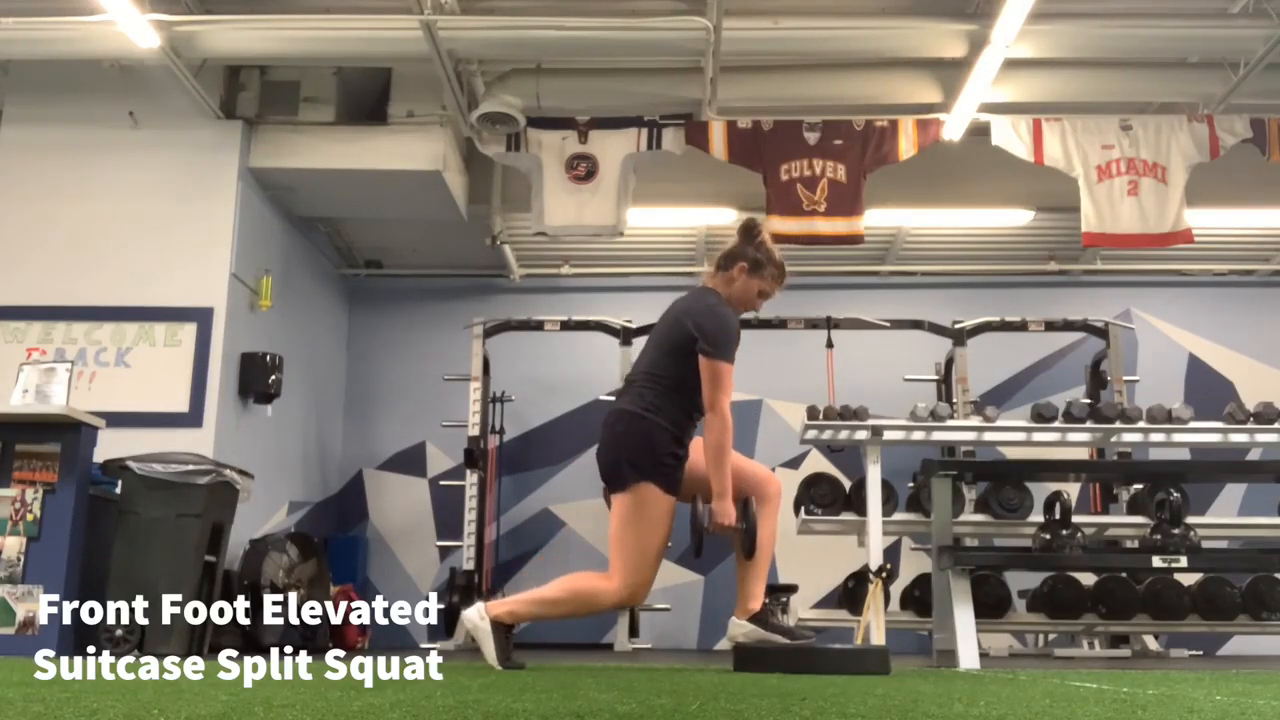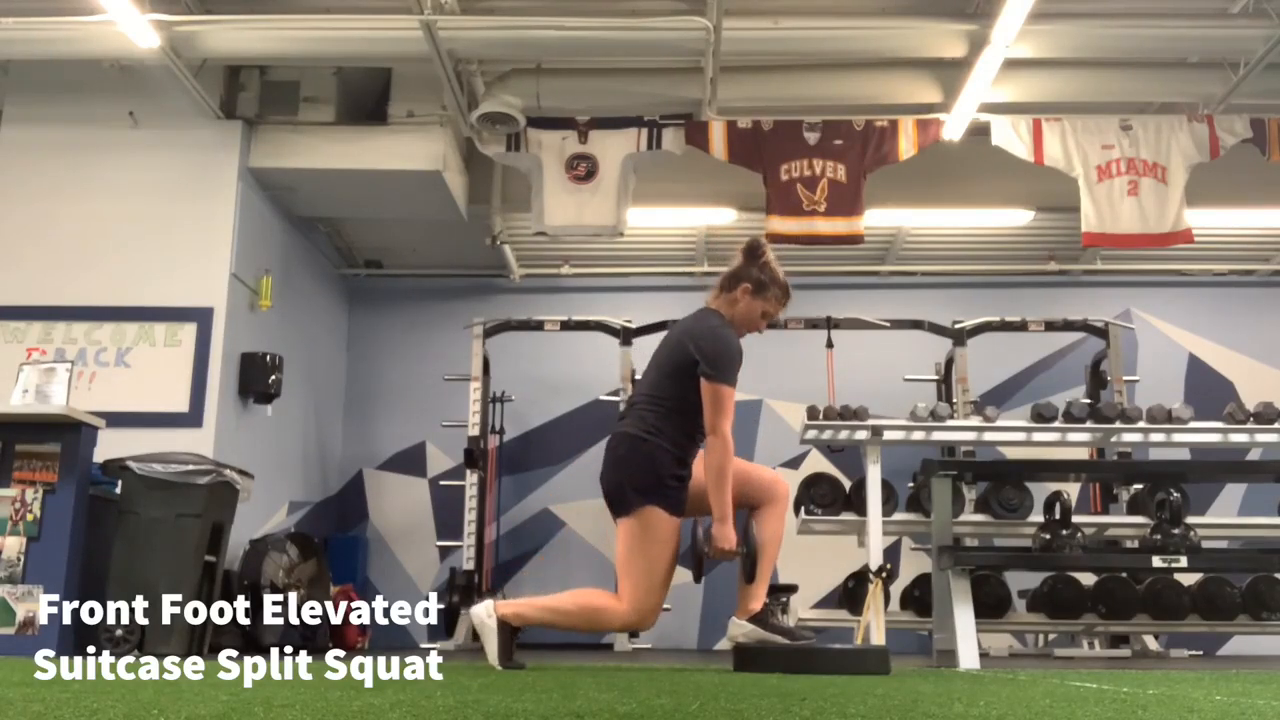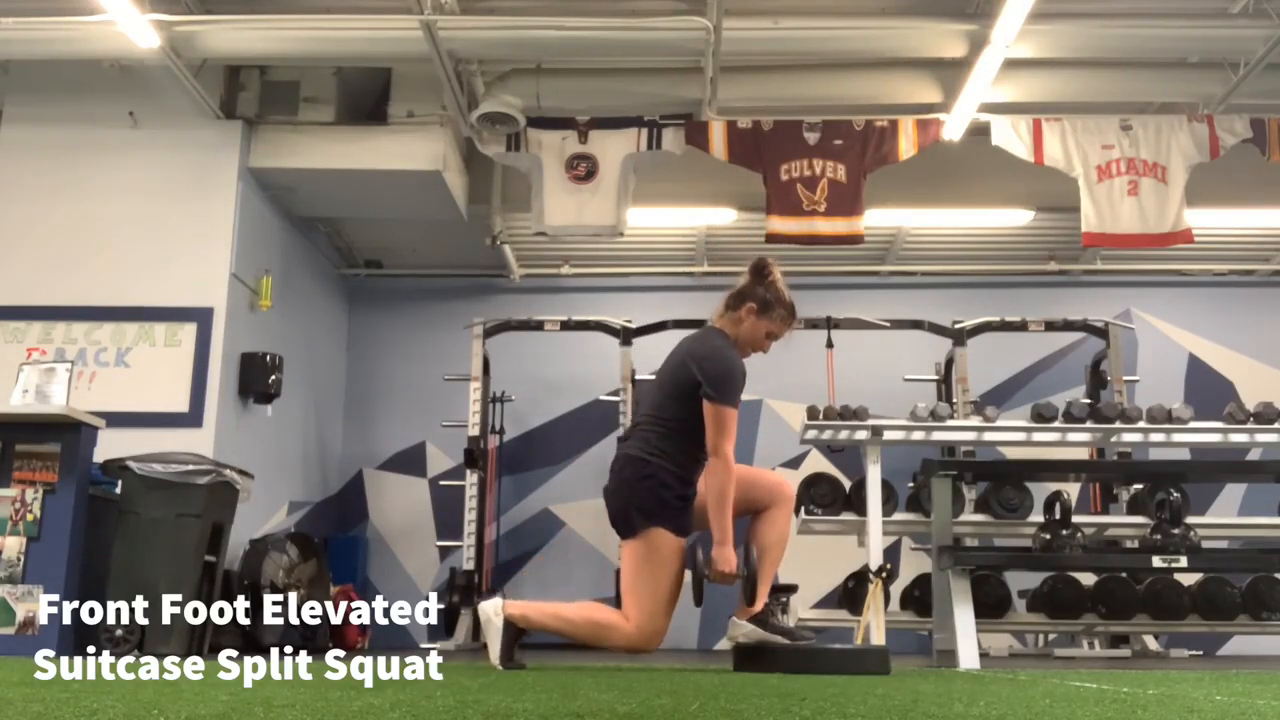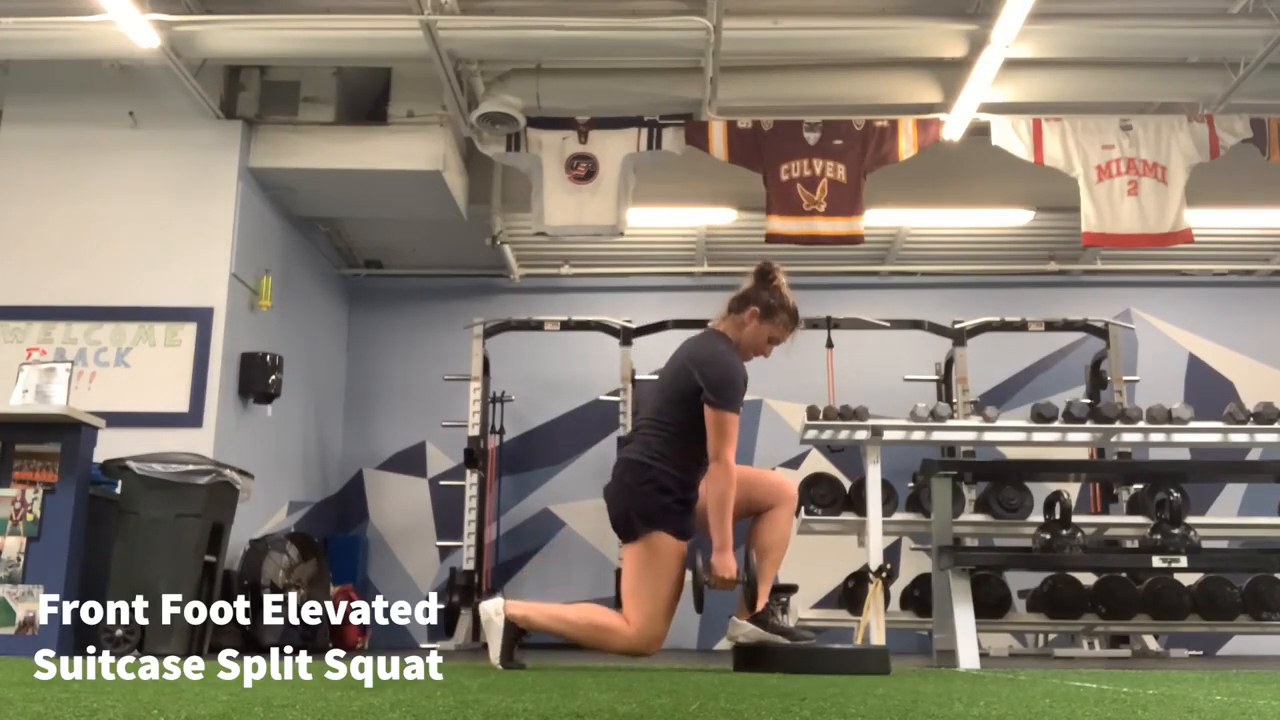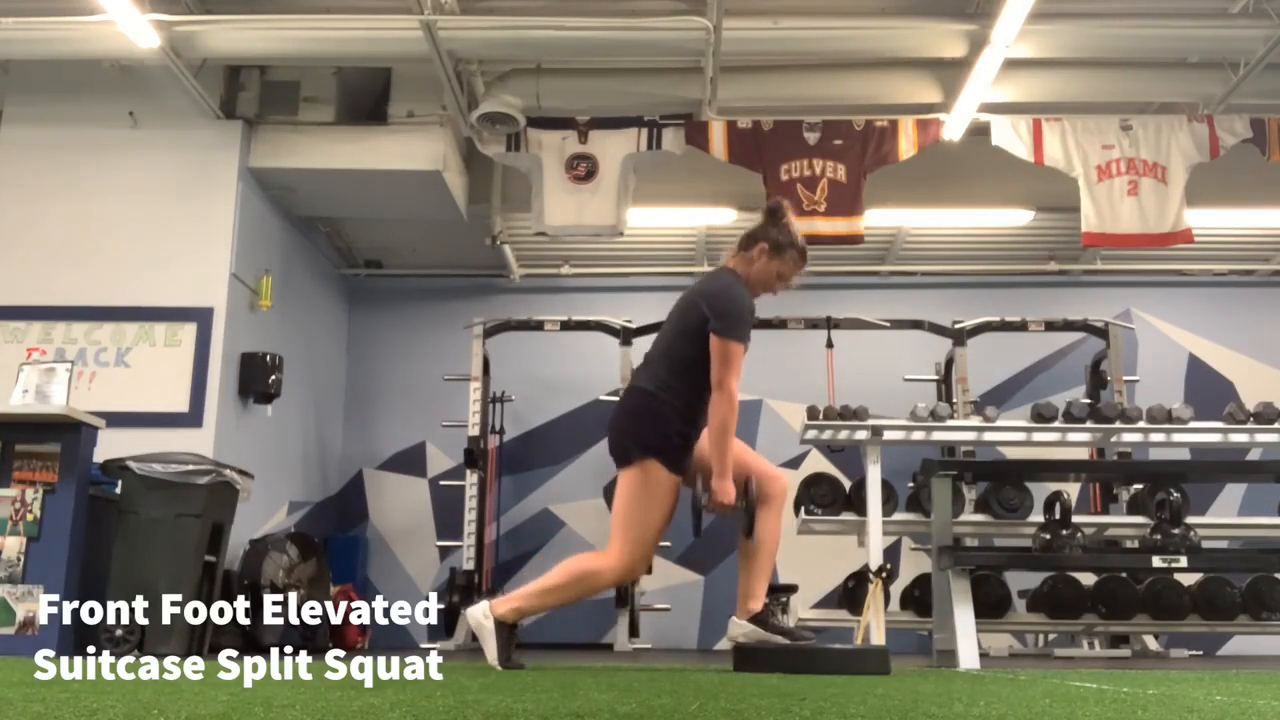
dt=0.3s
person 1, frame 1
left shoulder: (697, 305)
right shoulder: (719, 319)
right elbow: (717, 412)
right wrist: (722, 498)
left hip: (651, 439)
right hip: (642, 445)
left knee: (764, 487)
right knee: (626, 589)
left ankle: (751, 614)
right ankle: (495, 614)
person 1, frame 2
left shoulder: (700, 326)
right shoulder: (721, 341)
right elbow: (718, 435)
right wrist: (723, 521)
left hip: (656, 462)
right hip: (646, 468)
left knee: (773, 491)
right knee: (636, 613)
left ankle: (751, 615)
right ankle: (503, 614)
person 1, frame 3
left shoulder: (704, 344)
right shoulder: (724, 362)
right elbow: (720, 457)
right wrist: (723, 544)
left hip: (661, 480)
right hip: (651, 489)
left knee: (778, 493)
right knee: (642, 634)
left ankle: (753, 615)
right ankle: (509, 613)
person 1, frame 4
left shoulder: (705, 347)
right shoulder: (725, 366)
right elbow: (721, 462)
right wrist: (723, 550)
left hip: (662, 483)
right hip: (653, 493)
left knee: (781, 493)
right knee: (643, 638)
left ankle: (753, 616)
right ankle: (509, 613)
person 1, frame 5
left shoulder: (716, 287)
right shoulder: (735, 300)
right elbow: (724, 393)
right wrist: (722, 477)
left hip: (668, 423)
right hip: (654, 426)
left knee: (772, 487)
right knee: (624, 562)
left ankle: (751, 614)
right ankle: (498, 612)
